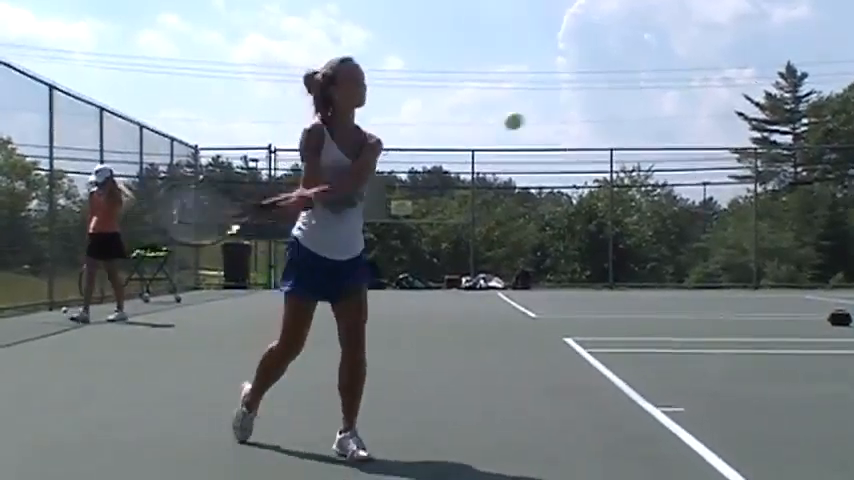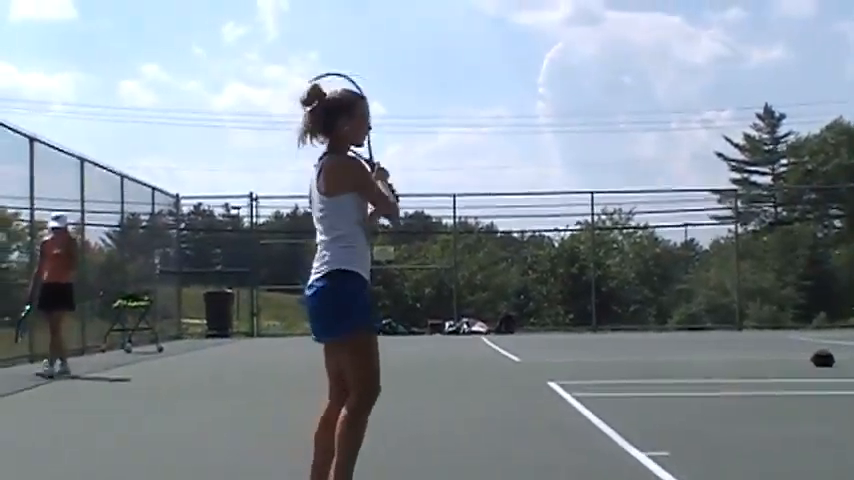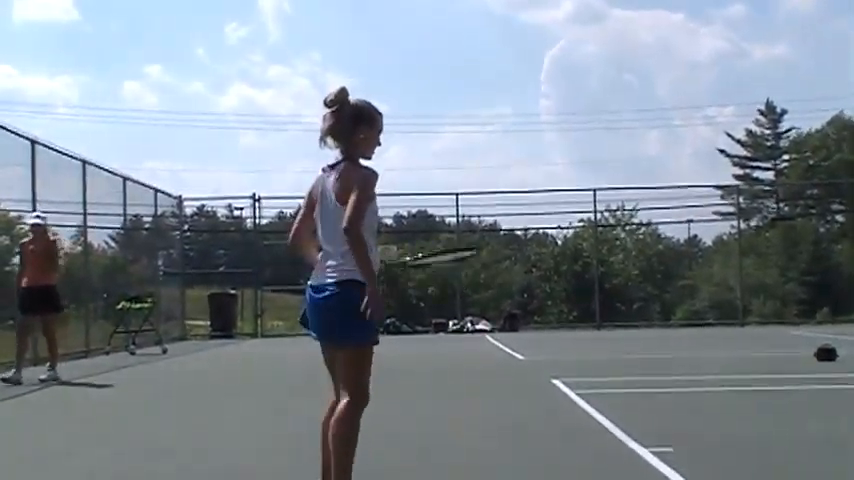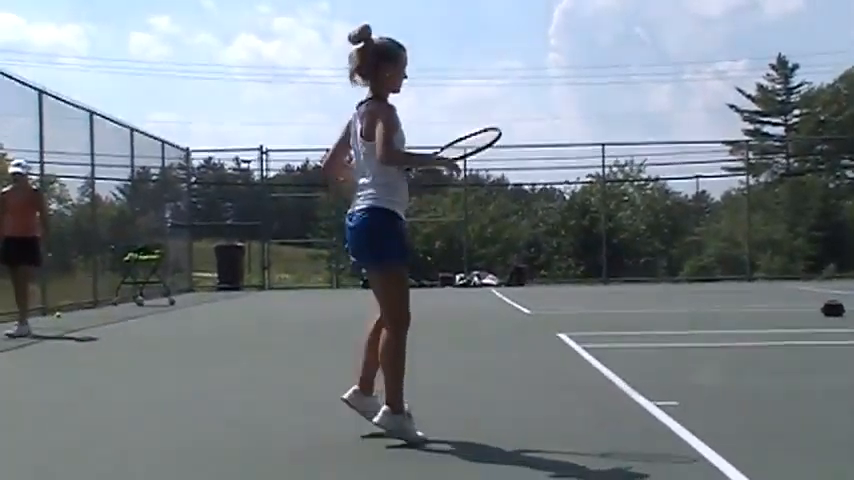
dt=0.7s
person 1, frame 1
left shoulder: (369, 143)
right shoulder: (313, 135)
left elbow: (350, 184)
right elbow: (307, 191)
left wrist: (314, 195)
right wrist: (301, 199)
left hip: (349, 256)
right hip: (309, 252)
left knee: (354, 344)
right knee: (290, 344)
left ankle: (348, 431)
right ankle: (252, 398)
person 1, frame 2
left shoulder: (324, 170)
right shoulder: (349, 166)
right elbow: (388, 210)
right wrist: (381, 193)
left hip: (328, 285)
right hip: (341, 285)
left knee: (342, 396)
right knee: (364, 393)
person 1, frame 3
left shoulder: (322, 179)
right shoulder: (363, 176)
left elbow: (298, 238)
right elbow: (351, 229)
right wrist: (372, 281)
left hip: (323, 290)
right hip: (349, 292)
left knee: (345, 394)
right knee: (354, 398)
person 1, frame 4
left shoulder: (360, 115)
right shoulder: (381, 111)
left elbow: (331, 166)
right elbow: (388, 155)
right wrist: (433, 160)
left hip: (370, 217)
right hip: (378, 220)
left knee: (389, 314)
right knee: (398, 318)
left ankle: (363, 389)
right ankle: (394, 409)
person 2, frame 1
left shoulder: (115, 194)
right shoulder: (93, 193)
left elbow: (110, 209)
right elbow: (91, 216)
left wrist: (105, 191)
right wrist: (89, 235)
left hip: (109, 236)
right hip: (95, 236)
left knee: (113, 276)
right knee: (89, 275)
left ankle: (120, 311)
right ankle: (85, 312)
person 2, frame 2
left shoulder: (70, 243)
right shoulder: (45, 243)
left elbow: (73, 266)
right elbow: (40, 267)
right wrist: (32, 288)
left hip: (62, 287)
right hip: (47, 287)
left knee: (55, 328)
right knee: (55, 329)
left ankle: (51, 365)
right ankle: (64, 363)
person 2, frame 3
left shoulder: (50, 243)
right shoulder: (24, 245)
left elbow: (54, 267)
right elbow: (22, 269)
right wrist: (18, 290)
left hip: (46, 289)
right hip: (28, 290)
left knee: (49, 332)
right knee: (21, 332)
left ankle: (53, 370)
right ankle: (17, 372)
person 2, frame 4
left shoulder: (34, 193)
left elbow: (44, 217)
left hip: (28, 240)
left knee: (22, 283)
right knee: (17, 284)
left ankle: (22, 323)
right ankle: (24, 322)
